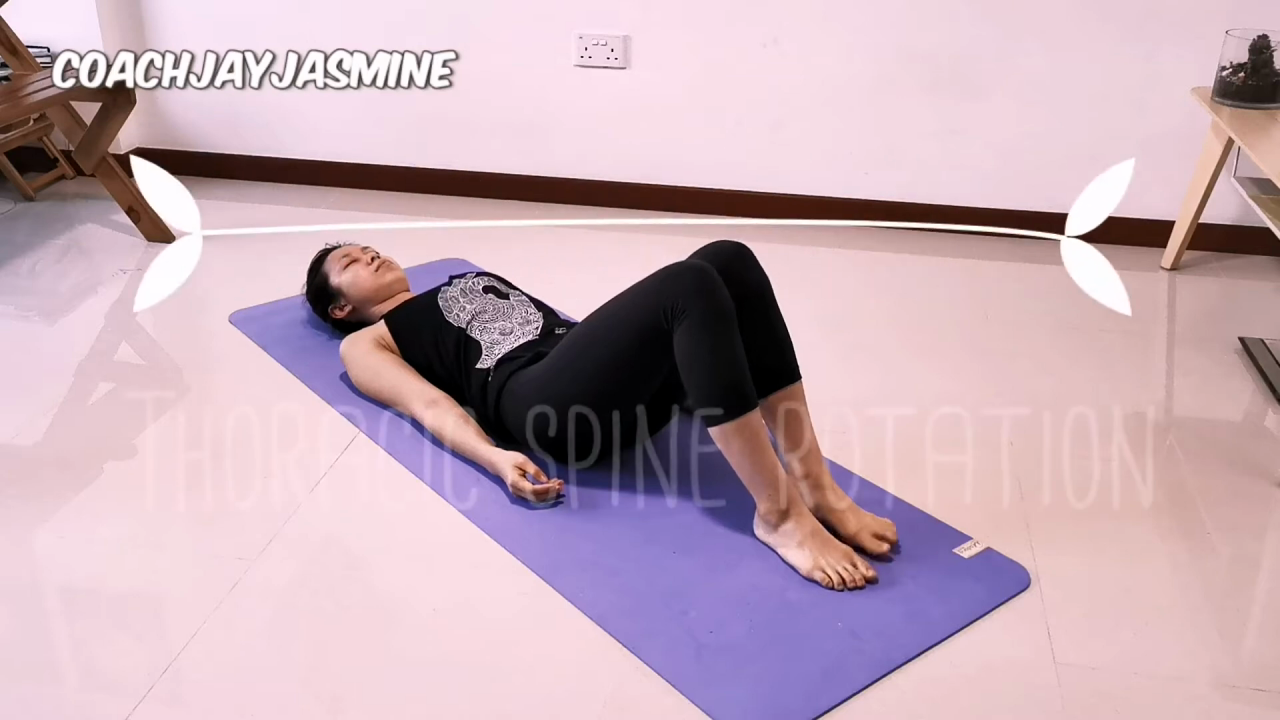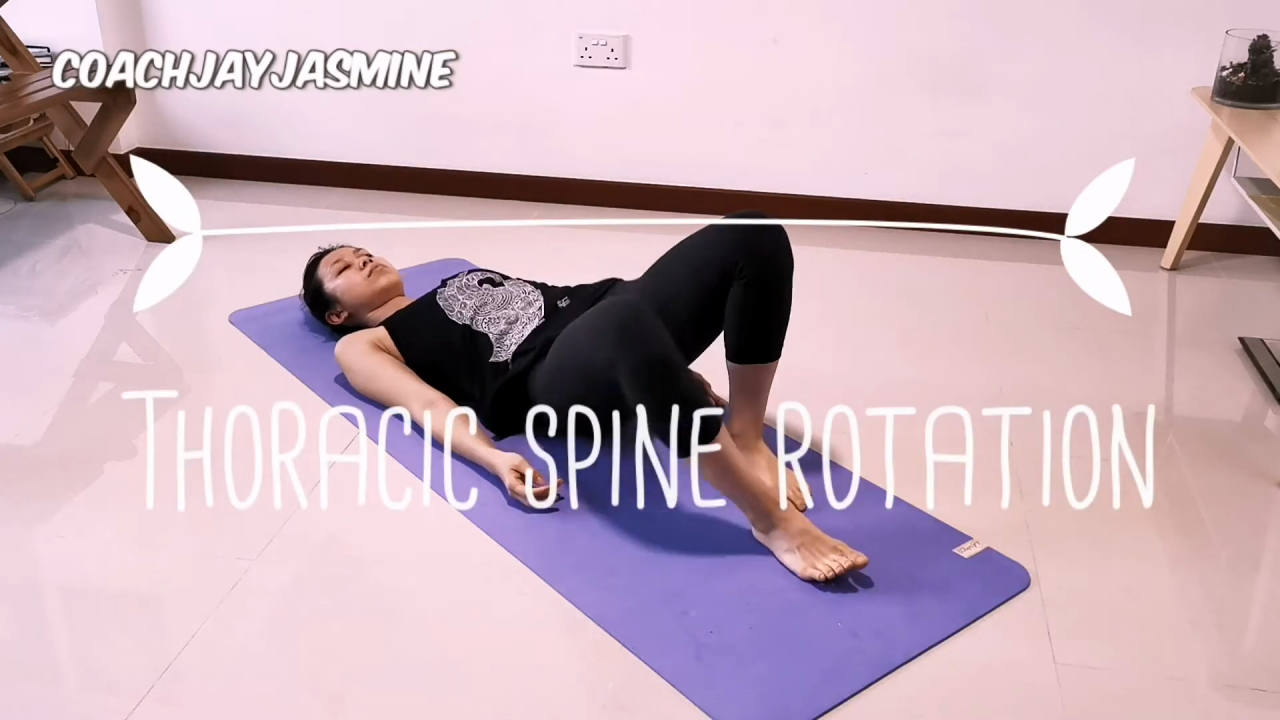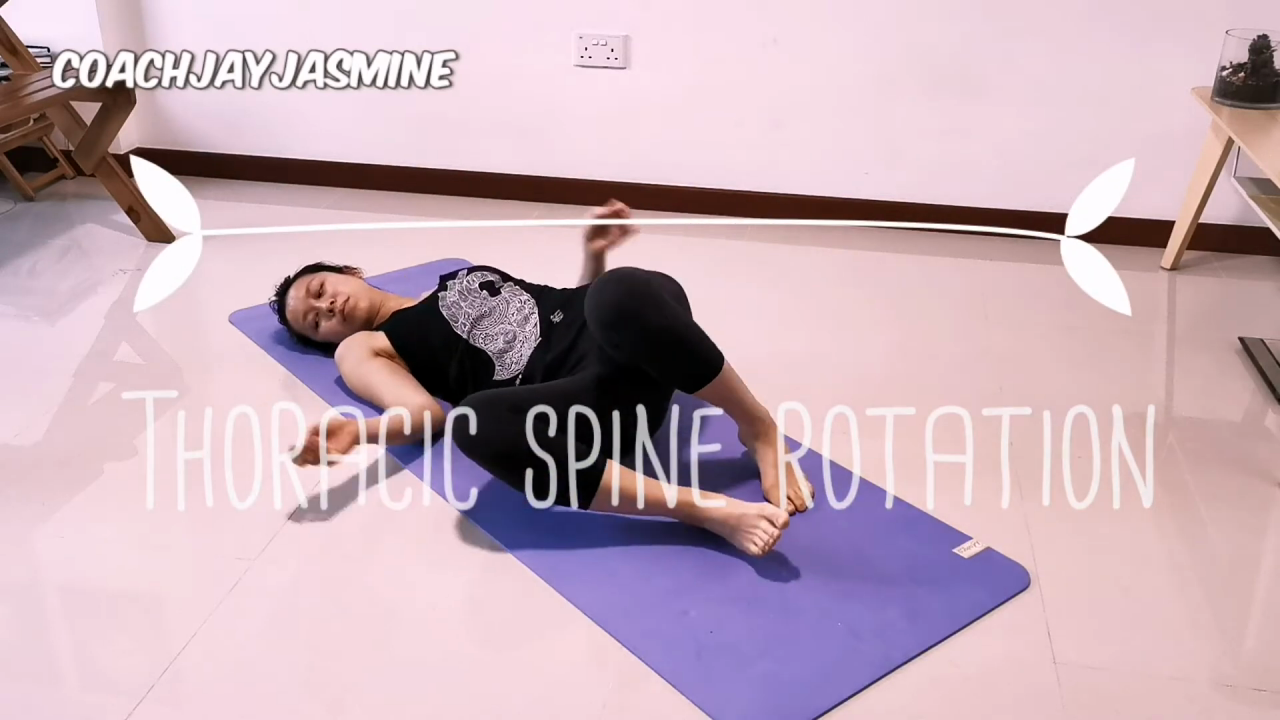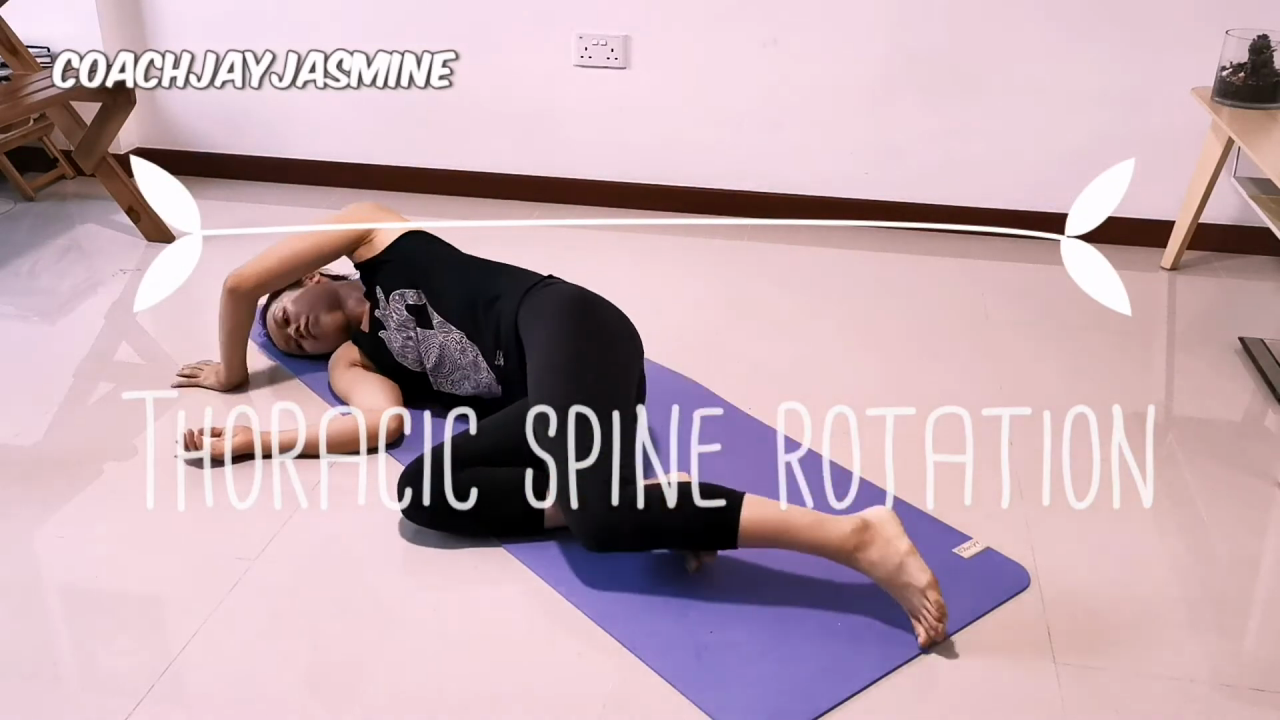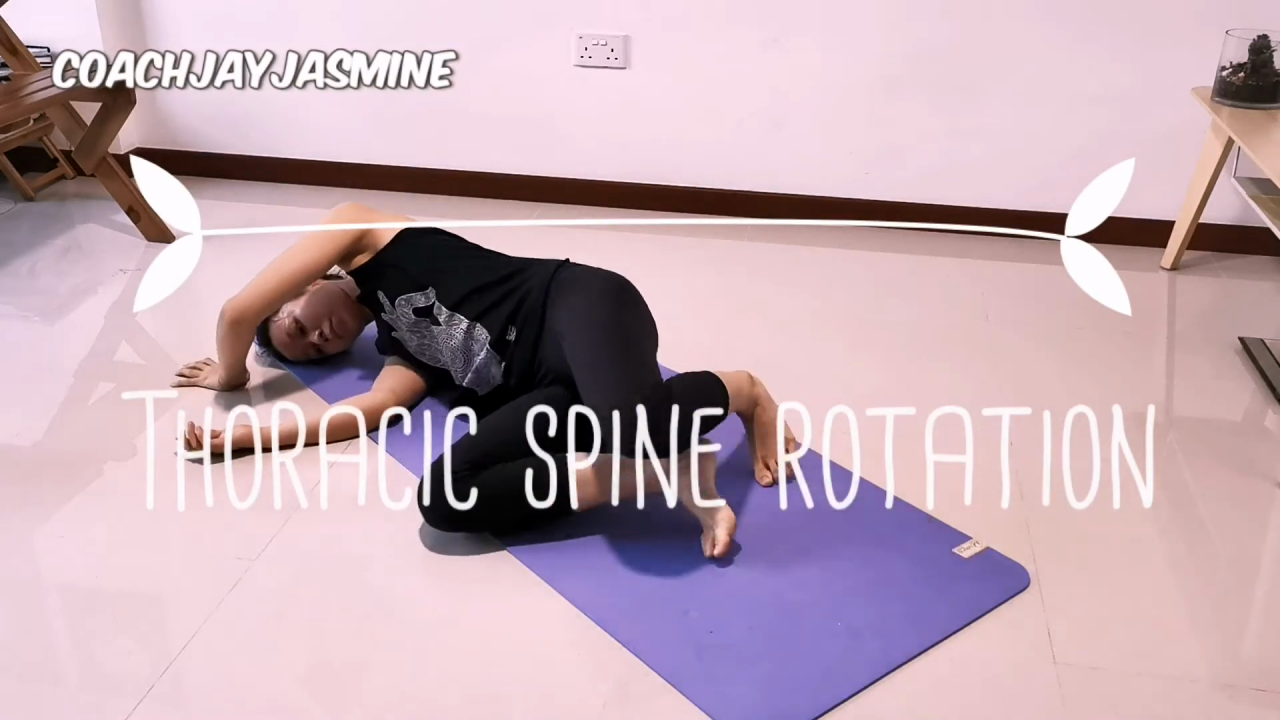
dt=1s
person 1, frame 1
left shoulder: (469, 281)
right shoulder: (366, 344)
right elbow: (427, 403)
right wrist: (495, 457)
left hip: (617, 384)
right hip: (543, 398)
left knee: (729, 261)
right knee: (690, 285)
left ankle: (811, 481)
right ankle: (780, 514)
person 1, frame 2
left shoulder: (463, 283)
right shoulder: (361, 347)
right elbow: (428, 407)
left wrist: (667, 365)
right wrist: (497, 461)
right hip: (557, 379)
left knee: (757, 237)
right knee: (624, 325)
left ankle: (747, 441)
right ankle: (772, 521)
person 1, frame 3
left shoulder: (457, 276)
right shoulder: (360, 349)
left elbow: (593, 296)
right elbow: (422, 408)
left wrist: (593, 254)
right wrist: (360, 431)
left hip: (630, 328)
right hip: (591, 393)
left knee: (617, 301)
right knee: (478, 422)
left ankle: (758, 430)
right ankle: (706, 510)
person 1, frame 4
left shoulder: (369, 231)
right shoulder: (350, 364)
left elbow: (240, 283)
right elbow: (385, 425)
left wrist: (234, 372)
right wrist: (252, 439)
left hip: (561, 326)
right hip: (542, 398)
left knee: (595, 508)
right knee: (424, 489)
left ankle: (856, 536)
right ankle: (647, 505)
person 1, frame 5
left shoulder: (356, 232)
right shoulder: (402, 352)
left elbow: (237, 312)
right elbow: (373, 409)
left wrist: (233, 374)
right wrist: (242, 435)
left hip: (577, 305)
right hip: (544, 386)
left knee: (636, 420)
right knee: (447, 497)
left ankle: (743, 389)
right ankle: (661, 471)
